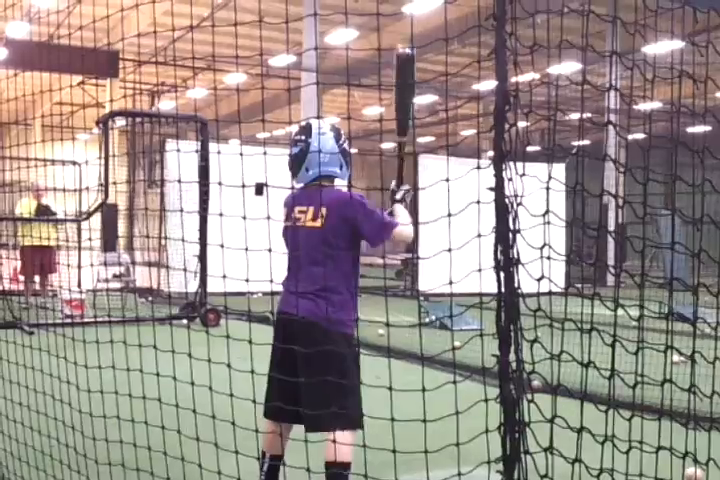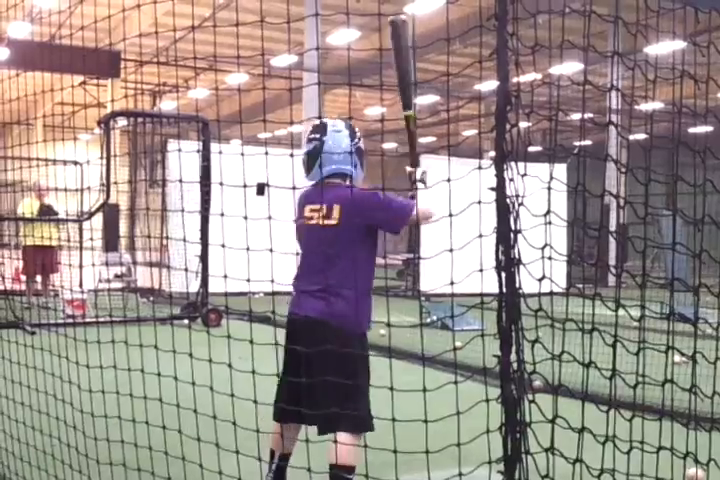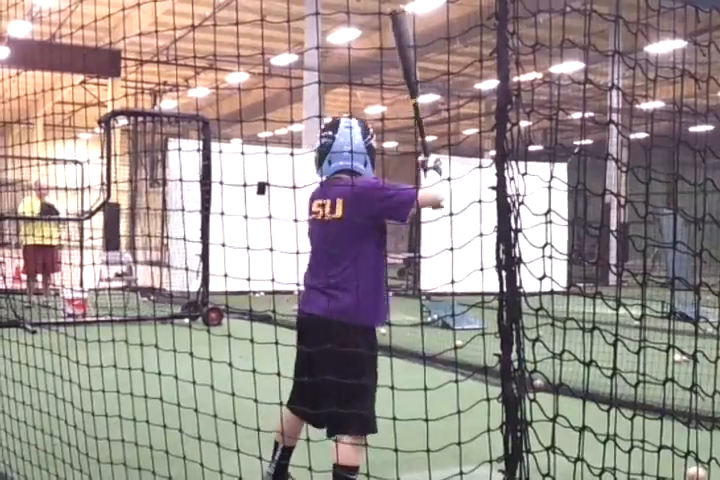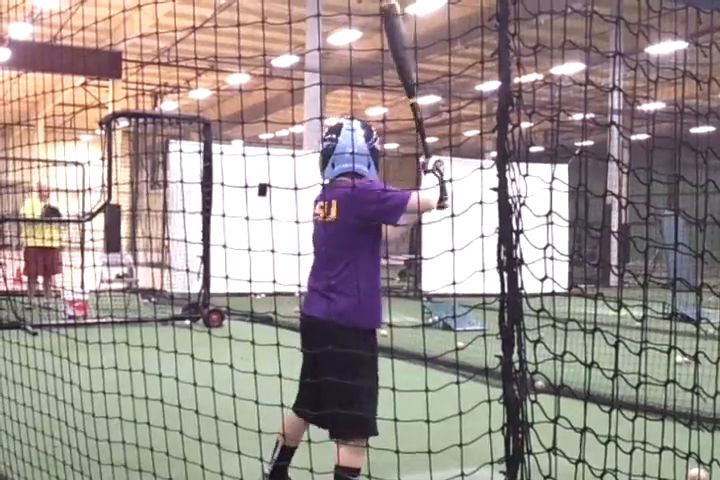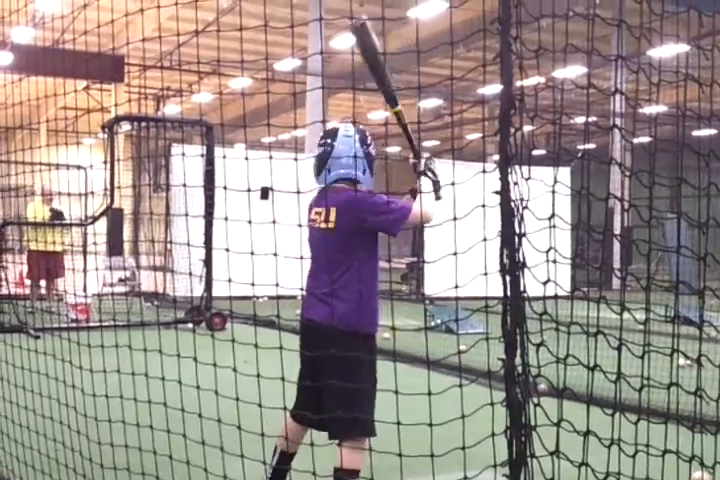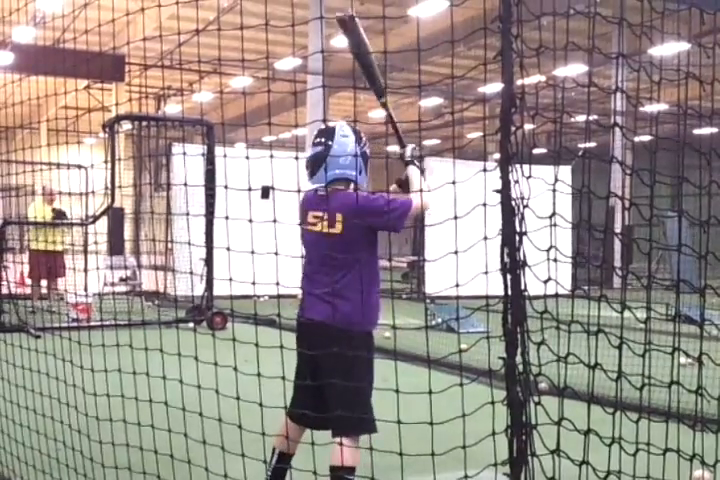
dt=0.2s
person 1, frame 1
left shoulder: (292, 203)
right shoulder: (348, 203)
right elbow: (405, 234)
left wrist: (376, 216)
right wrist: (399, 204)
left hip: (289, 317)
right hip: (329, 323)
left knee: (281, 409)
right knee: (341, 419)
person 1, frame 2
left shoulder: (306, 201)
right shoulder: (362, 200)
right elbow: (424, 213)
left wrist: (386, 207)
left hip: (301, 317)
right hip: (341, 323)
left knee: (291, 409)
right knee: (349, 420)
person 1, frame 3
left shoulder: (318, 196)
right shoulder: (366, 193)
right elbow: (434, 198)
left wrist: (405, 200)
left hip: (311, 314)
right hip: (349, 320)
left knee: (302, 401)
right knee: (353, 419)
person 1, frame 4
left shoulder: (325, 198)
right shoulder: (361, 194)
left elbow: (383, 234)
right elbow: (427, 201)
left wrist: (410, 213)
right wrist: (431, 175)
left hip: (315, 316)
right hip: (348, 322)
left knee: (307, 403)
right knee: (355, 422)
person 1, frame 5
left shoulder: (320, 203)
right shoulder: (358, 201)
right elbow: (423, 214)
left wrist: (409, 198)
left hip: (315, 321)
right hip: (348, 327)
left knee: (305, 408)
right knee: (354, 425)
person 1, frame 6
left shoulder: (309, 202)
right shoulder: (361, 205)
right elbow: (421, 203)
left wrist: (390, 193)
right wrist: (413, 168)
left hip: (311, 321)
right hip: (348, 327)
left knee: (301, 409)
right knee: (349, 423)
person 2, frame 1
left shoulder: (48, 204)
right shoulder: (24, 202)
right elbow: (20, 218)
left wrist: (51, 215)
right wrist: (35, 214)
left hip: (47, 243)
right hip: (30, 243)
left knee: (45, 273)
right knee: (29, 274)
left ankle: (44, 300)
right ankle: (27, 300)
person 2, frame 2
left shoulder: (50, 204)
right shoulder: (26, 203)
right elbow: (22, 218)
left wrist: (53, 215)
right wrist: (37, 215)
left hip: (49, 244)
right hip: (32, 244)
left knee: (47, 273)
right knee: (31, 273)
left ankle: (46, 299)
right ankle: (29, 300)
person 2, frame 3
left shoulder: (51, 203)
right shoulder: (27, 202)
right elbow: (23, 217)
left wrist: (54, 215)
right wrist: (39, 214)
left hip: (50, 243)
right hip: (32, 243)
left knee: (48, 272)
right knee: (32, 273)
left ankle: (46, 298)
right ankle: (30, 299)
person 2, frame 4
left shoulder: (53, 205)
right shoulder: (29, 203)
right elbow: (26, 220)
left wrist: (56, 217)
right wrist: (42, 216)
left hip: (51, 244)
right hip: (34, 244)
left knee: (49, 274)
right knee: (32, 274)
left ankle: (47, 300)
right ankle: (31, 300)
person 2, frame 5
left shoulder: (56, 208)
right shoulder: (33, 206)
right elbow: (32, 223)
left wrist: (61, 220)
right wrist: (48, 220)
left hip: (54, 248)
right hip: (37, 248)
left knee: (52, 278)
right knee: (35, 278)
right ankle: (33, 304)
person 2, frame 6
left shoulder: (58, 208)
right shoulder: (35, 206)
right elbow: (33, 223)
left wrist: (63, 220)
right wrist: (50, 220)
left hip: (56, 248)
right hip: (38, 247)
left knee: (53, 277)
right knee: (36, 277)
right ankle: (35, 304)
